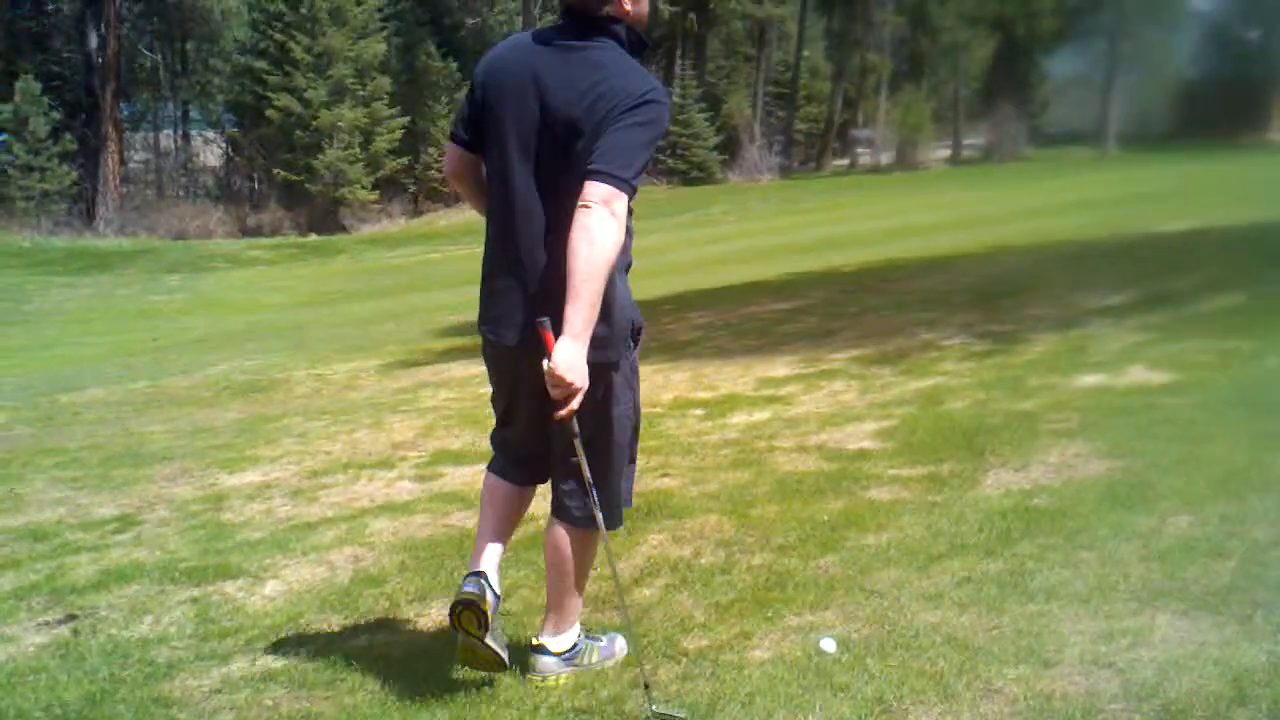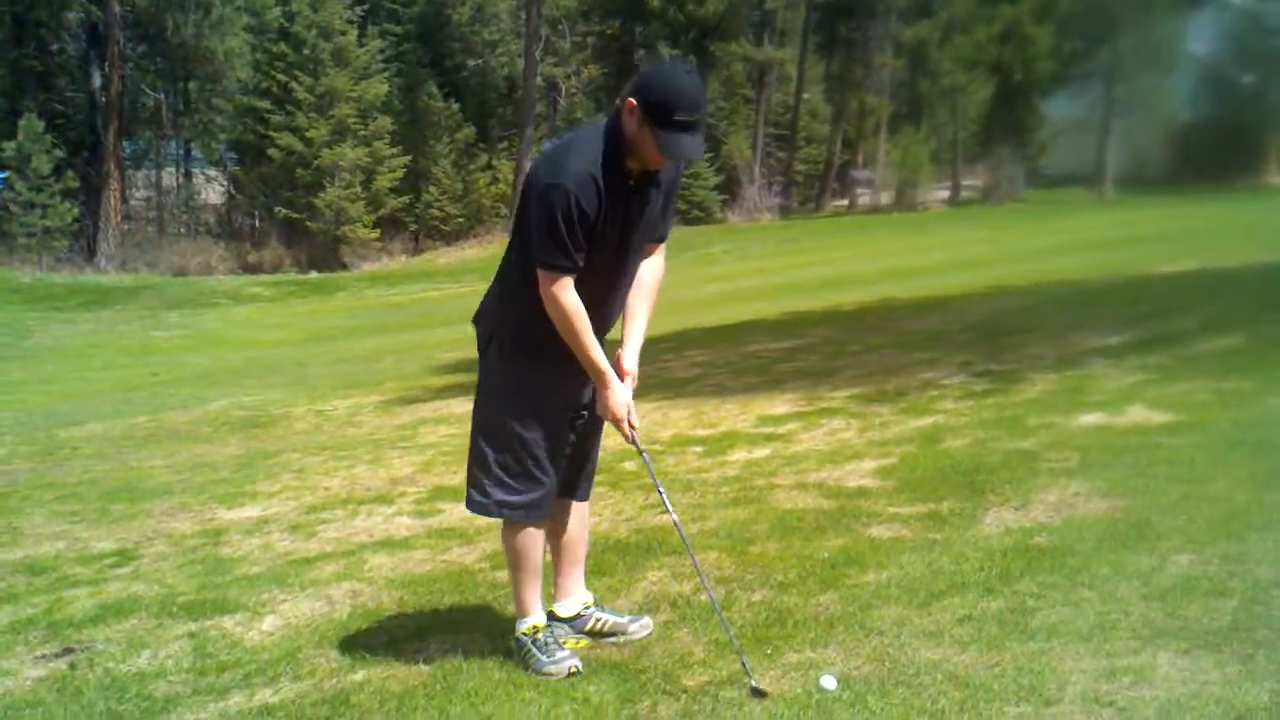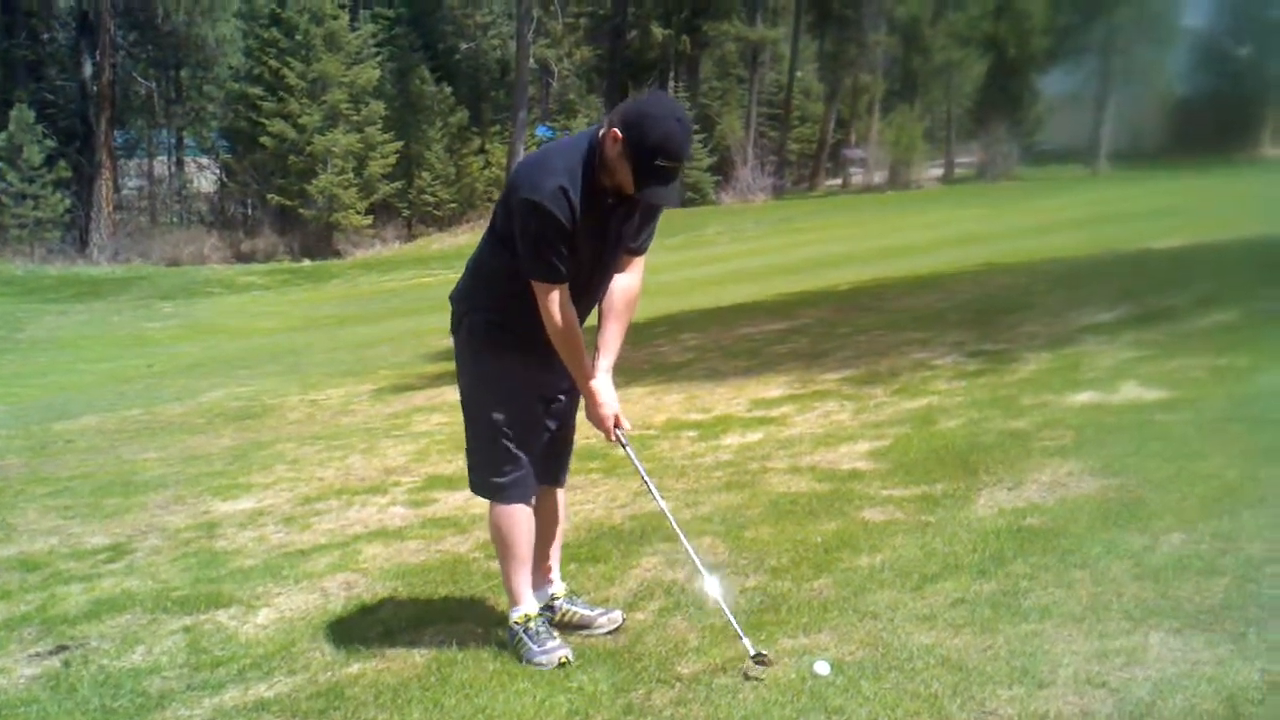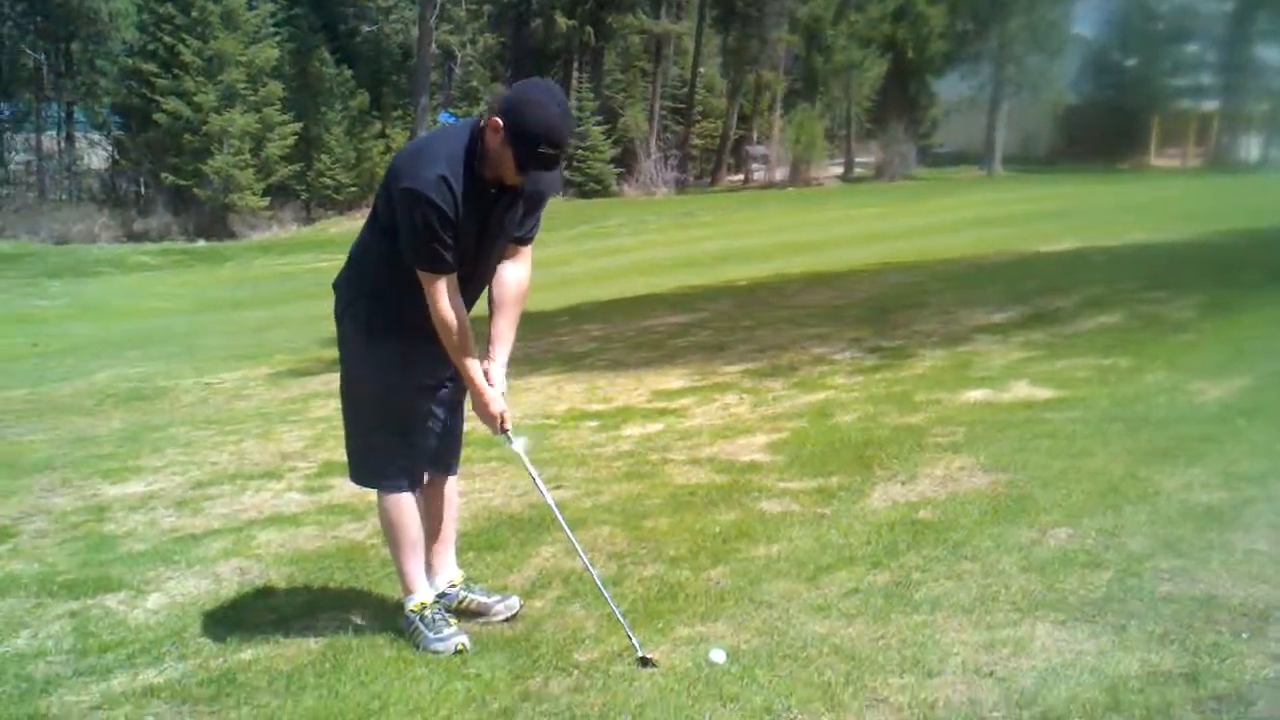
dt=1s
person 1, frame 1
left shoulder: (504, 61)
right shoulder: (637, 93)
left elbow: (458, 165)
right elbow: (599, 214)
right wrist: (575, 340)
left hip: (505, 314)
right hip: (585, 329)
left knee: (516, 456)
right knee: (583, 488)
left ankle: (480, 579)
right ankle: (558, 642)
person 1, frame 2
left shoulder: (662, 166)
right shoulder: (568, 176)
left elbow: (651, 253)
right elbow: (556, 289)
left wrist: (630, 347)
right wrist: (605, 380)
left hip: (582, 345)
right hip: (524, 346)
left knee: (572, 481)
right knee: (527, 486)
left ankle: (571, 607)
right ankle: (530, 625)
person 1, frame 3
left shoulder: (643, 177)
right shoulder: (546, 188)
left elbow: (627, 270)
right elbow: (552, 302)
left wrist: (604, 369)
right wrist: (590, 388)
left hip: (556, 335)
right hip: (497, 333)
left knee: (550, 470)
right knee: (512, 473)
left ankle: (549, 593)
right ankle: (524, 614)
person 1, frame 4
left shoulder: (528, 168)
right shoulder: (429, 177)
left elbow: (514, 260)
right elbow: (439, 293)
left wrist: (497, 361)
right wrist: (476, 383)
left hip: (443, 325)
right hip: (381, 326)
left knee: (441, 455)
right knee: (399, 462)
left ankle: (445, 581)
right ankle: (418, 601)
